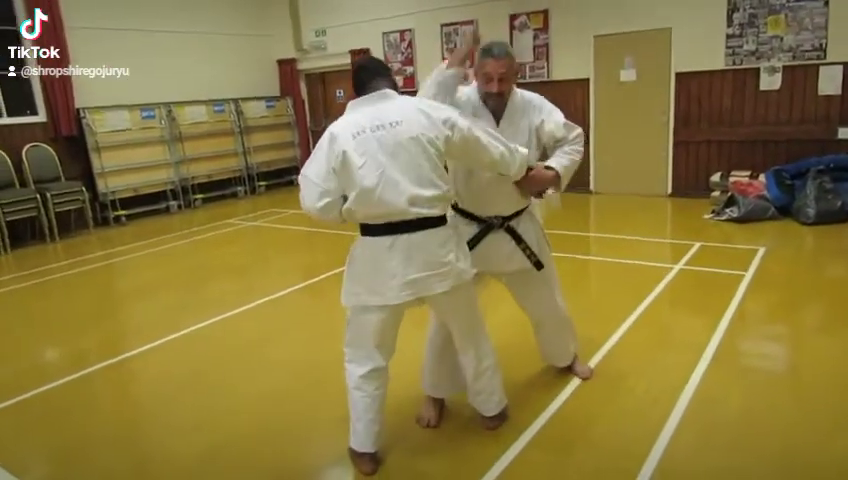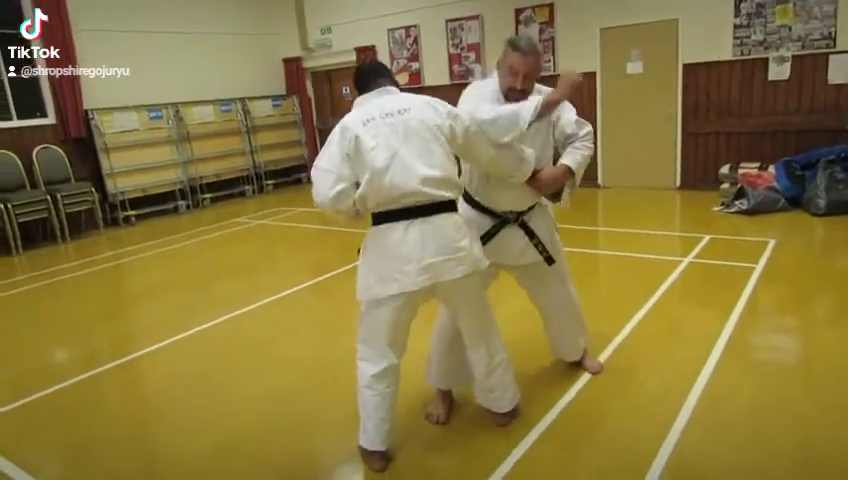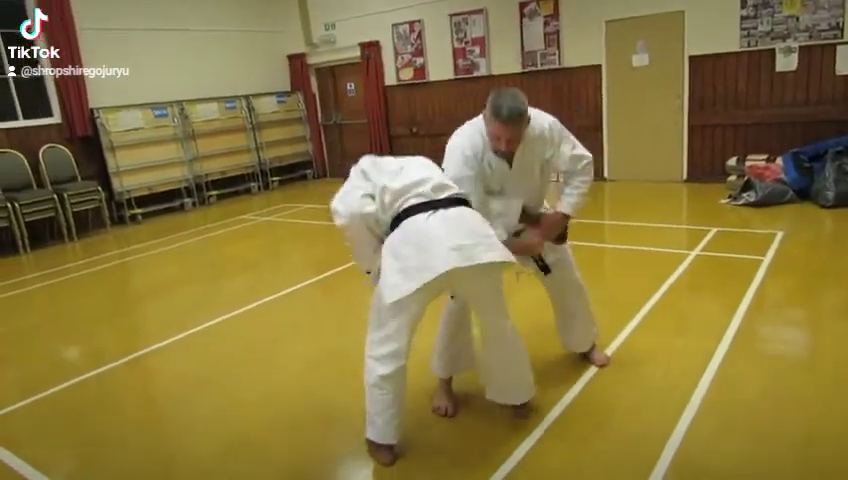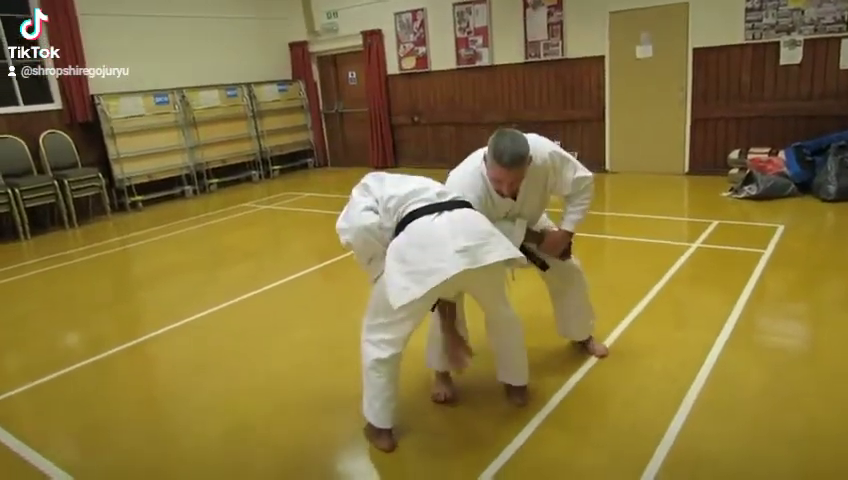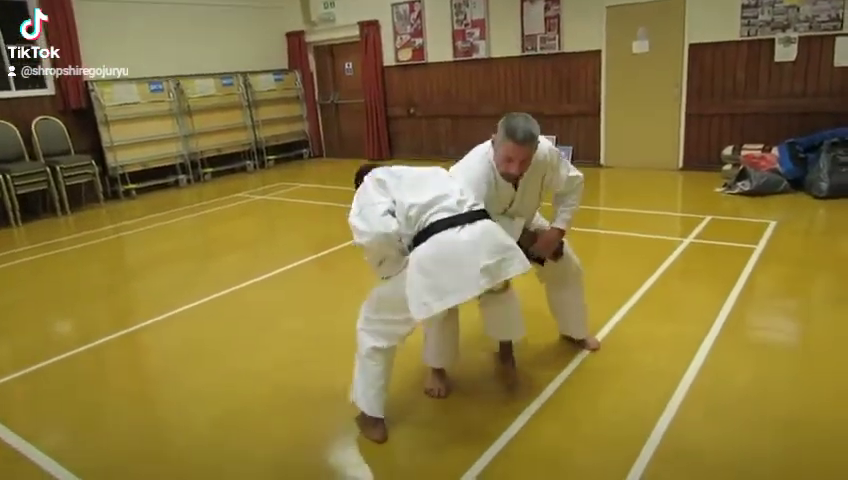
dt=0.5s
person 1, frame 1
left shoulder: (339, 132)
right shoulder: (429, 113)
left elbow: (317, 202)
right elbow: (489, 150)
right wrist: (524, 170)
left hip: (378, 256)
right hip: (435, 245)
left knee: (366, 356)
right knee: (469, 333)
right ankle: (491, 409)
person 1, frame 2
left shoulder: (350, 125)
right shoulder: (432, 107)
left elbow: (328, 194)
right elbow: (489, 150)
right wrist: (531, 174)
left hip: (391, 245)
right hip: (447, 233)
left knee: (378, 351)
right knee: (479, 328)
left ankle: (374, 446)
right ankle: (502, 405)
person 1, frame 3
left shoulder: (363, 170)
right shoulder: (420, 165)
left elbow: (353, 213)
left wrist: (374, 260)
left hip: (414, 241)
right hip: (468, 230)
left knee: (385, 348)
right knee: (496, 320)
left ankle: (382, 441)
right ankle: (518, 397)
person 1, frame 4
left shoulder: (367, 188)
right shoulder: (420, 187)
left elbow: (359, 228)
right elbow: (443, 269)
left wrist: (382, 271)
right wrist: (449, 330)
left hip: (421, 243)
right hip: (474, 230)
left knee: (380, 336)
right knee: (499, 310)
left ankle: (380, 428)
right ankle: (516, 385)
person 1, frame 5
left shoulder: (371, 184)
right shoulder: (430, 174)
left elbow: (377, 234)
left wrist: (390, 268)
left hip: (441, 255)
right hip: (488, 241)
left knee: (373, 324)
left ankle: (373, 419)
person 2, frame 1
left shoulder: (533, 107)
right shoulder: (457, 102)
left elbow: (572, 140)
left wrist: (552, 172)
right wrist: (454, 63)
left hip: (518, 227)
right hip: (466, 229)
left knee: (545, 300)
left ankle: (565, 357)
right ankle: (435, 395)
person 2, frame 2
left shoulder: (546, 101)
right shoulder: (478, 94)
left elbow: (583, 137)
right elbow: (487, 124)
left wrist: (565, 170)
right wrist: (549, 100)
left hip: (530, 220)
right hip: (479, 221)
left knee: (557, 293)
right knee: (459, 306)
left ankle: (575, 351)
right ankle: (443, 389)
person 2, frame 3
left shoulder: (546, 128)
right shoulder: (464, 142)
left elbow: (581, 166)
left wrist: (562, 214)
right wrist: (512, 242)
left hip: (532, 221)
left knee: (567, 280)
right knee: (459, 298)
left ankle: (585, 344)
right ankle: (444, 382)
person 2, frame 4
left shoulder: (545, 154)
right shoulder: (465, 185)
left elbow: (582, 184)
left wrist: (565, 232)
left hip: (527, 223)
left knee: (567, 271)
left ankle: (582, 334)
right ankle: (442, 373)
person 2, frame 5
left shoulder: (546, 155)
right shoulder: (468, 177)
left elbow: (571, 186)
left wrist: (556, 231)
left hip: (520, 225)
left knee: (566, 268)
left ankle: (574, 331)
right ankle: (436, 367)
